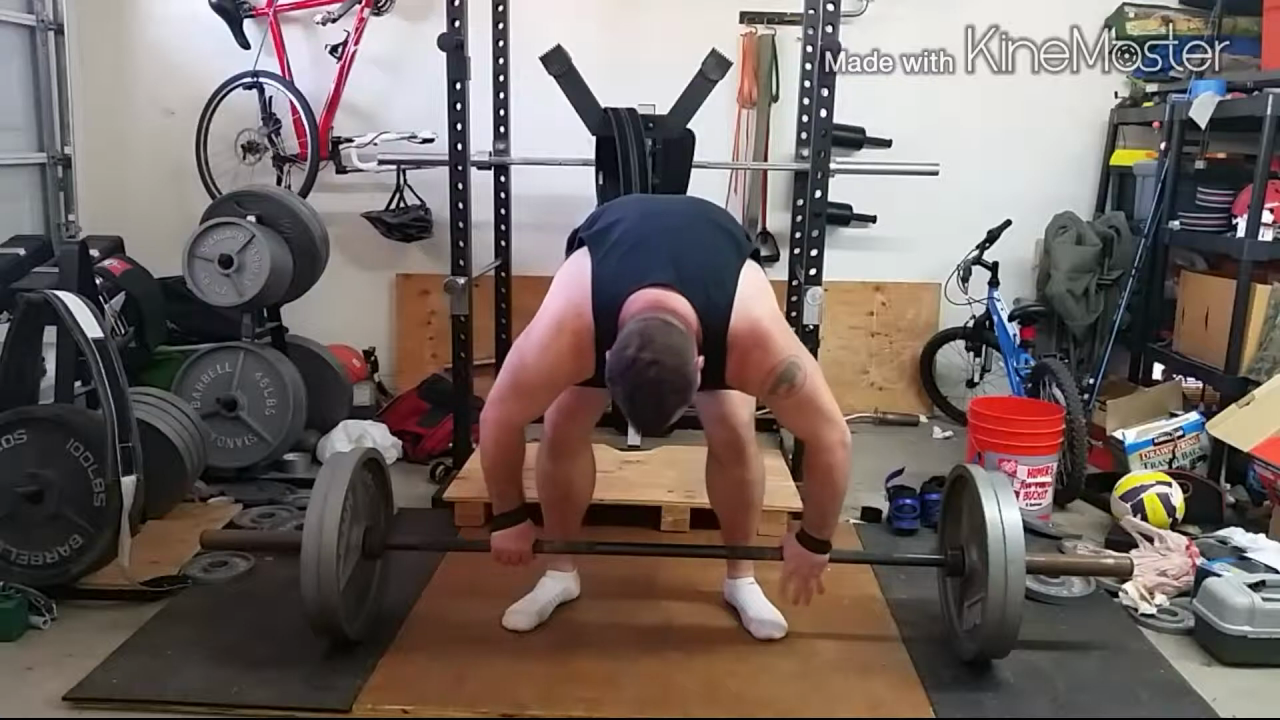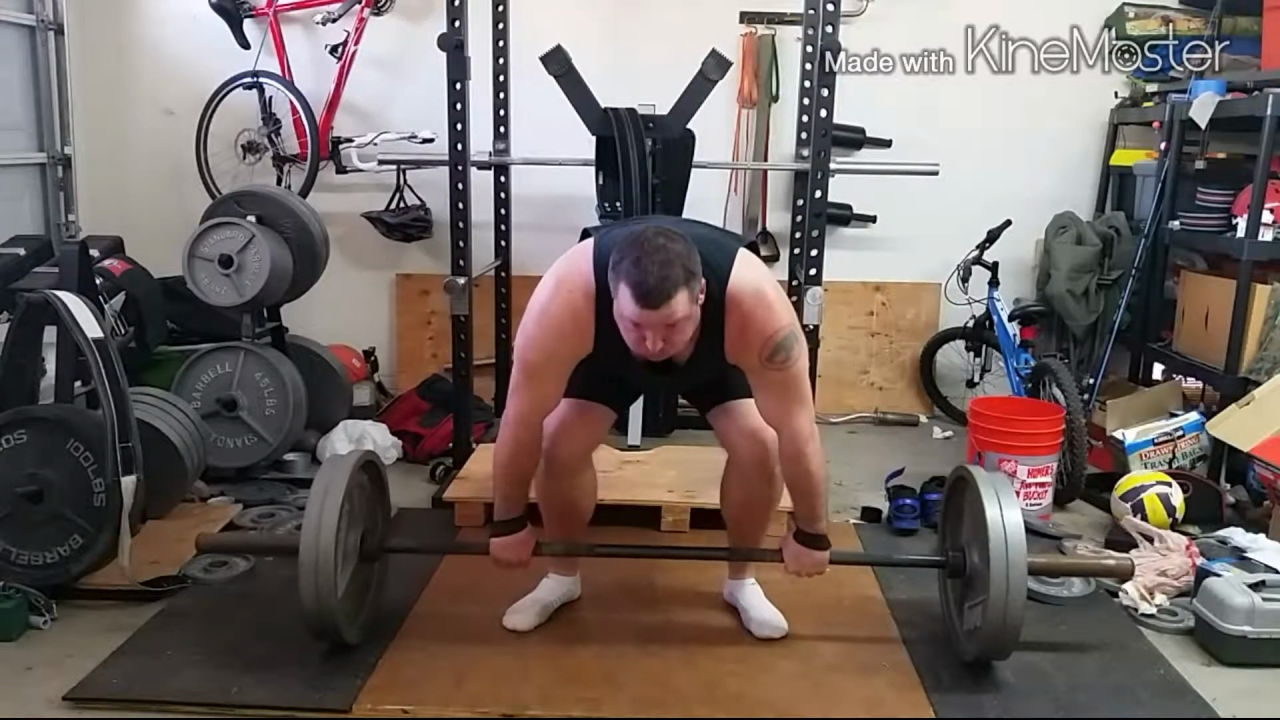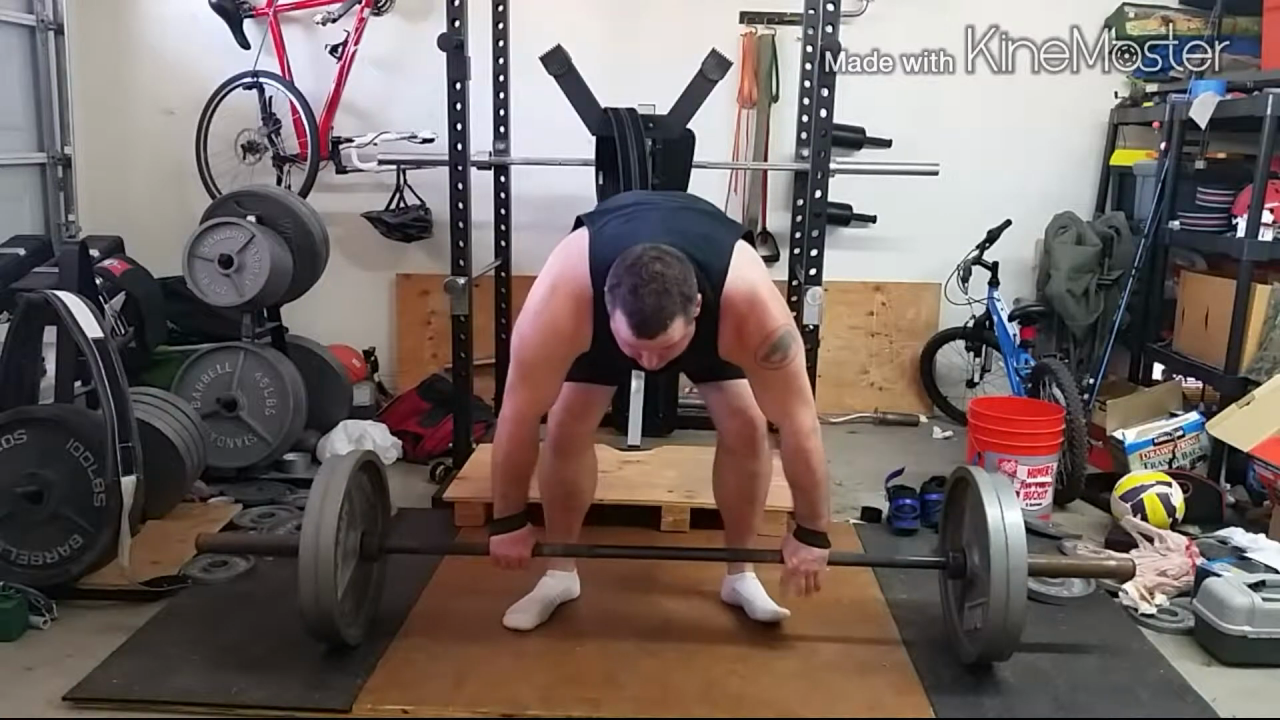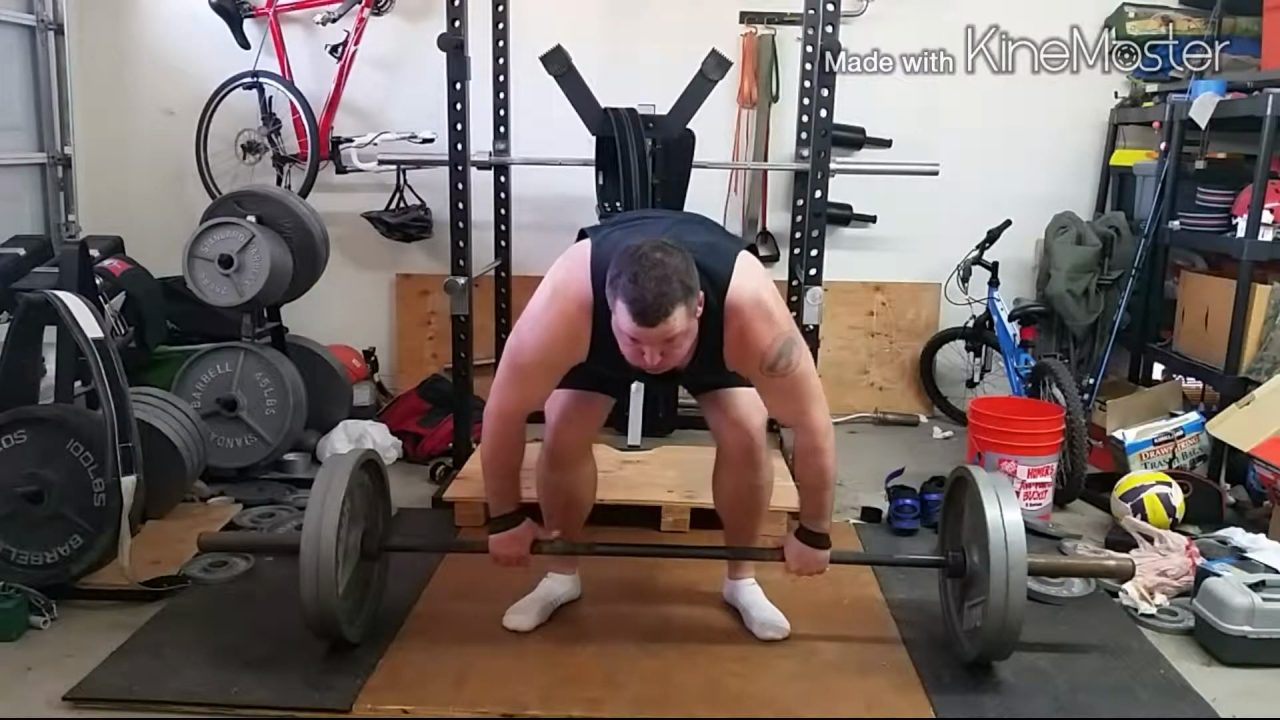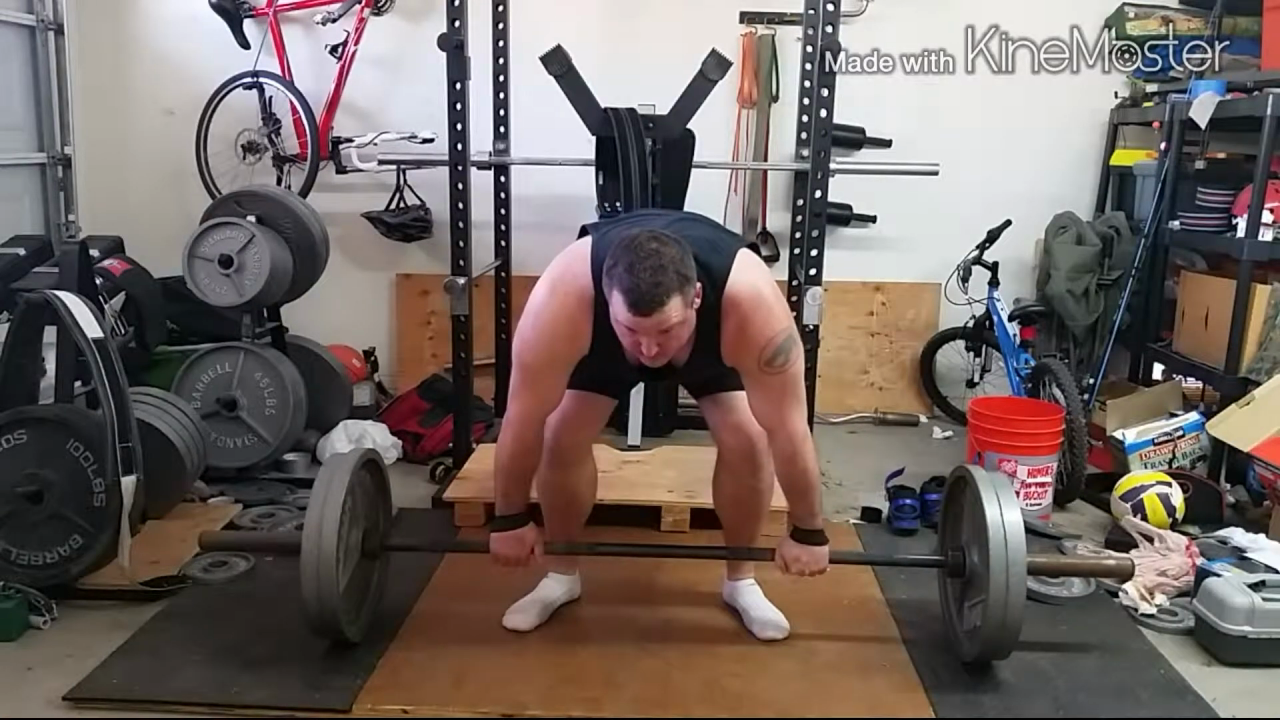
dt=1s
person 1, frame 1
left shoulder: (755, 339)
right shoulder: (564, 334)
left elbow: (831, 436)
right elbow: (499, 418)
left wrist: (813, 540)
right wrist: (508, 518)
left knee: (734, 434)
right knee: (562, 427)
left ankle: (740, 576)
right ankle: (560, 571)
person 1, frame 2
left shoulder: (755, 303)
right shoulder: (566, 299)
left elbow: (796, 429)
right elbow: (523, 418)
left wrist: (810, 534)
right wrist: (508, 523)
left knee: (760, 449)
right knee: (560, 446)
left ankle: (741, 579)
right ankle: (562, 575)
person 1, frame 3
left shoulder: (750, 305)
right shoulder: (562, 299)
left elbow: (797, 421)
right elbow: (520, 413)
left wrist: (811, 533)
right wrist: (508, 522)
left knee: (745, 425)
right knee: (567, 427)
left ankle: (740, 574)
right ankle: (560, 571)
person 1, frame 4
left shoulder: (752, 315)
right shoulder: (564, 307)
left elbow: (811, 424)
right elbow: (503, 411)
left wrist: (813, 533)
right wrist: (506, 519)
left knee: (746, 436)
right knee: (562, 436)
left ankle: (741, 578)
right ankle: (561, 573)
person 1, frame 5
left shoulder: (751, 305)
right shoulder: (564, 300)
left elbow: (787, 429)
right elbow: (525, 417)
left wrist: (807, 532)
right wrist: (509, 519)
left knee: (747, 441)
right knee: (562, 437)
left ankle: (741, 579)
right ankle: (560, 573)
